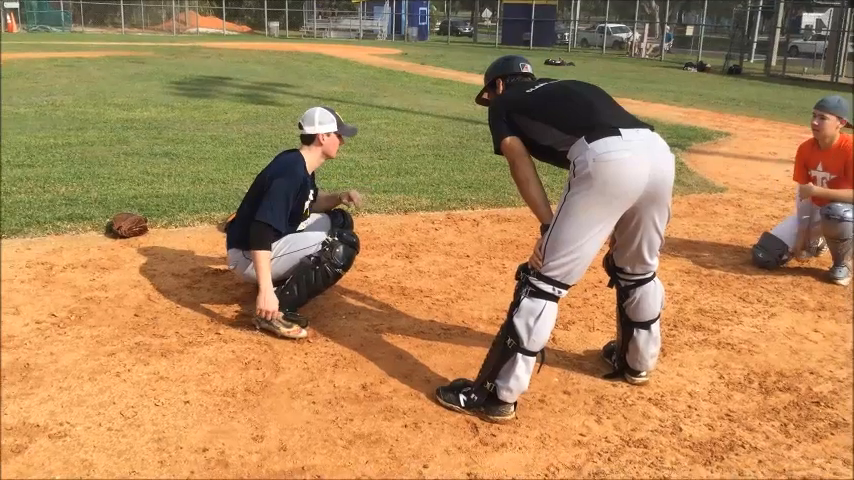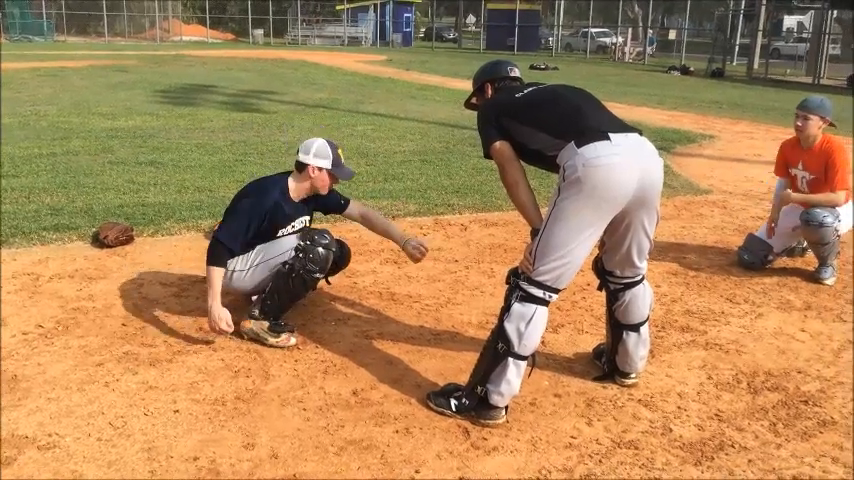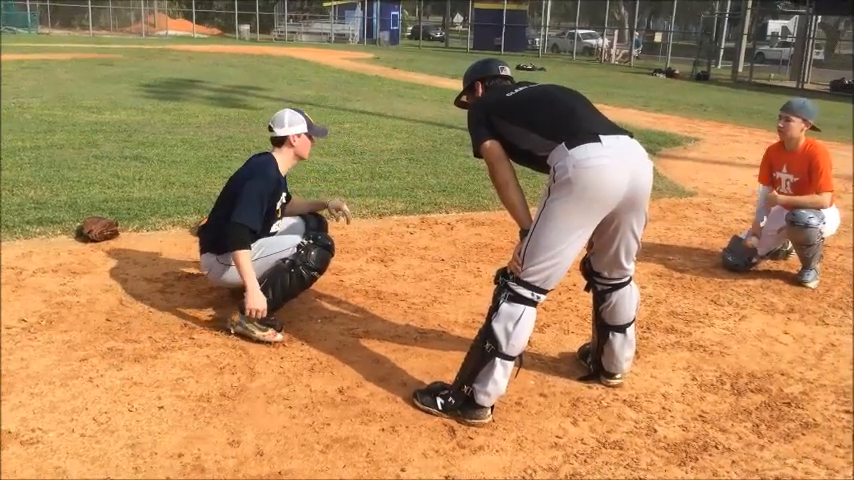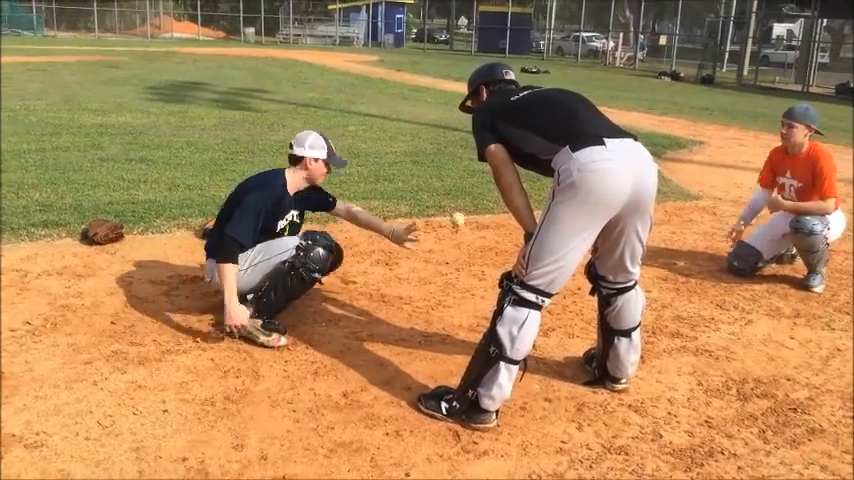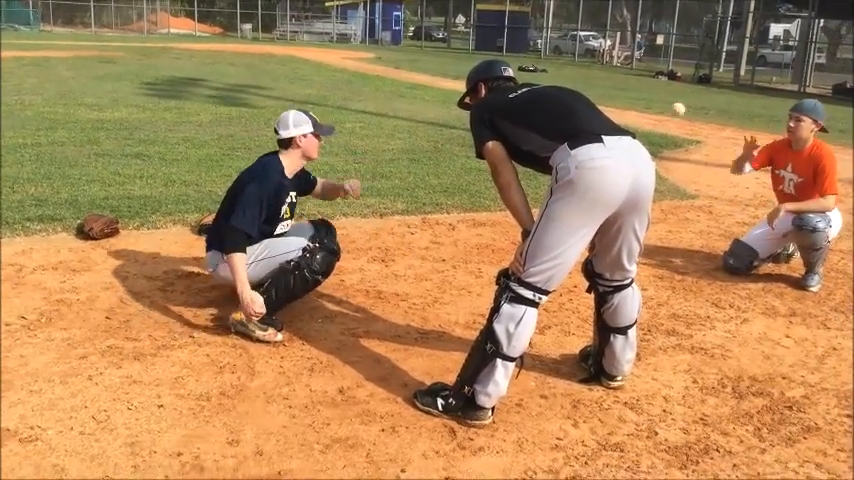
dt=1s
person 1, frame 1
left shoulder: (504, 104)
right shoulder: (569, 89)
left elbow: (521, 163)
left wrist: (549, 227)
left hip: (609, 161)
right hip: (658, 153)
left knee: (545, 279)
right knee: (638, 268)
left ankle: (496, 394)
right ankle: (637, 361)
person 1, frame 2
left shoulder: (492, 108)
right shoulder: (558, 93)
left elbow: (510, 167)
left wrist: (539, 231)
left hip: (597, 165)
right hip: (646, 157)
left knee: (534, 283)
right knee: (626, 271)
left ankle: (486, 398)
right ankle: (626, 363)
person 1, frame 3
left shoulder: (483, 106)
right shoulder: (548, 93)
left elbow: (500, 166)
left wrist: (528, 232)
right wrist: (585, 227)
left hip: (589, 167)
right hip: (636, 160)
left knee: (522, 285)
right knee: (614, 273)
left ankle: (473, 397)
right ankle: (611, 363)
person 1, frame 4
left shoulder: (487, 111)
right shoulder: (552, 97)
left elbow: (505, 173)
left wrist: (532, 236)
left hip: (592, 170)
right hip: (641, 162)
left knee: (527, 289)
right knee: (619, 277)
left ankle: (478, 402)
right ankle: (616, 368)
person 1, frame 5
left shoulder: (486, 108)
right shoulder: (551, 95)
left elbow: (504, 170)
left wrist: (530, 233)
left hip: (591, 168)
right hip: (639, 161)
left knee: (525, 285)
right knee: (617, 274)
left ankle: (474, 399)
right ankle: (613, 365)
person 2, frame 1
left shoulder: (303, 167)
right shoulder: (291, 172)
left elbow: (311, 205)
right elbow: (260, 233)
left wrist: (339, 197)
right wrist: (265, 291)
left hip: (274, 241)
right hip: (250, 256)
left knee: (340, 220)
right knee: (344, 244)
left ankle: (283, 281)
right ankle: (276, 310)
person 2, frame 2
left shoulder: (314, 192)
right shoulder: (264, 197)
left elbow: (363, 213)
right elbow: (218, 250)
left wrist: (406, 240)
right wrist: (215, 306)
left hip: (267, 260)
right hip: (239, 269)
left knee: (340, 252)
right knee: (321, 246)
left ankle: (279, 290)
right ankle: (262, 317)
person 2, frame 3
left shoulder: (273, 168)
right shoulder: (264, 175)
left elbow: (285, 206)
right elbow: (237, 236)
left wrist: (325, 204)
right wrist: (253, 290)
right hip: (224, 259)
left knee: (313, 224)
right knee: (319, 247)
left ankle: (263, 283)
right ankle: (249, 316)
person 2, frame 4
left shoulder: (304, 189)
right shoulder: (264, 191)
left elbow: (346, 210)
right elbow: (225, 246)
left wrist: (390, 231)
right wrist: (231, 304)
left hip: (256, 259)
right hip: (232, 267)
left knee: (331, 252)
right knee: (318, 250)
left ankle: (258, 291)
right ankle: (254, 315)
person 2, frame 5
left shoulder: (291, 170)
right shoulder: (265, 177)
left elbow: (320, 188)
right elbow: (234, 238)
left wrist: (342, 188)
right wrist: (245, 292)
left hip: (257, 246)
right hip: (229, 259)
left knee: (323, 231)
right knee: (324, 252)
left ankle: (266, 284)
right ankle: (250, 316)
person 3, frame 1
right shoulder: (805, 149)
right elbow: (802, 195)
left wrist: (816, 191)
right wrist: (802, 235)
right hip: (816, 208)
left knee: (837, 213)
right knee: (763, 256)
right ankle: (815, 243)
person 3, frame 2
left shoulder: (834, 149)
right shoulder: (787, 146)
left elbow: (839, 198)
left wrist: (794, 197)
right wrist: (775, 212)
left hip: (836, 211)
right hip: (800, 208)
left knee: (815, 219)
right knee: (750, 258)
left ankle: (828, 263)
right ankle: (798, 244)
person 3, frame 3
left shoulder: (817, 152)
right shoulder: (772, 151)
left elbow: (824, 200)
right elbow: (766, 193)
left wrist: (780, 199)
right wrist: (757, 224)
left hip: (821, 215)
right hip: (783, 212)
left knee: (801, 219)
right knee: (733, 259)
left ankle: (811, 266)
right ankle: (782, 247)
person 3, frame 4
left shoulder: (820, 157)
right shoulder: (775, 154)
left elbow: (828, 206)
right elbow: (762, 194)
left wrist: (784, 205)
right wrist: (742, 222)
left hip: (826, 219)
right hip: (789, 215)
left knee: (806, 226)
right knee: (739, 264)
left ankle: (817, 270)
right ankle: (787, 250)
person 3, frame 5
left shoulder: (823, 154)
right shoulder: (777, 146)
left elbow: (828, 203)
right elbow: (737, 169)
left wrist: (785, 207)
right wrist: (747, 154)
left hip: (820, 217)
right hip: (786, 215)
left knee: (808, 223)
right knee: (735, 263)
left ankle: (814, 270)
right ankle: (783, 249)
